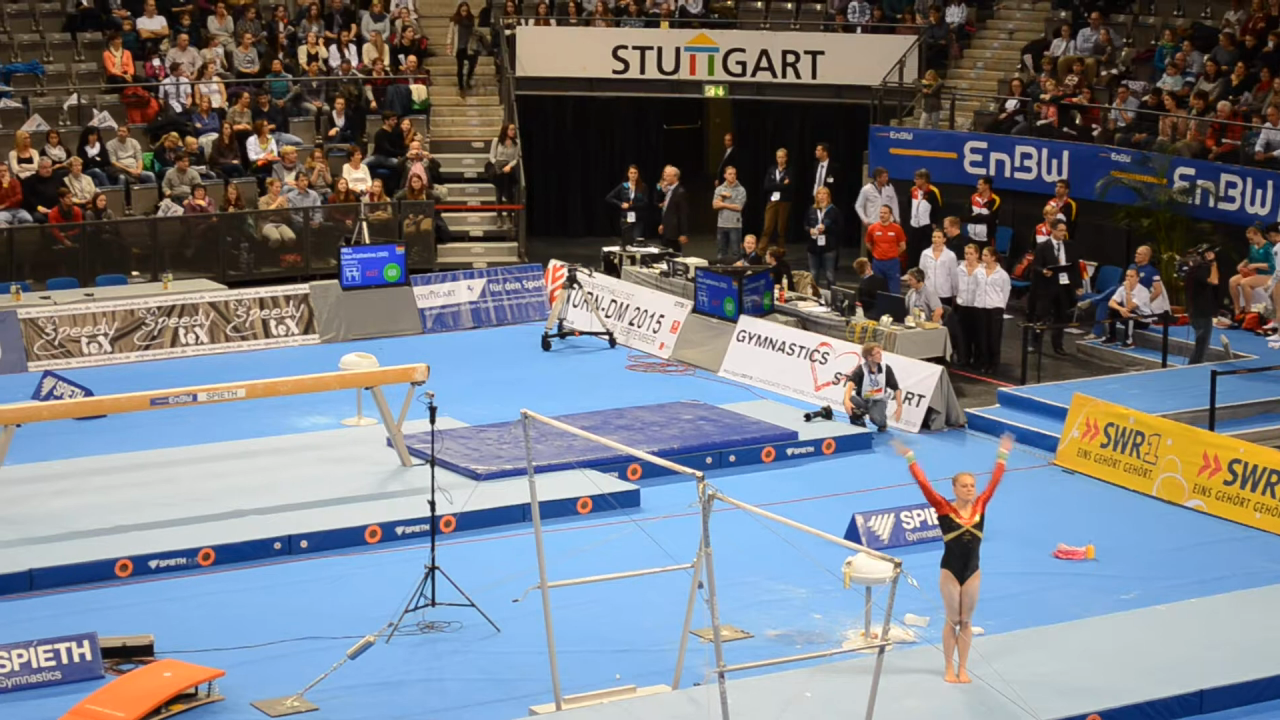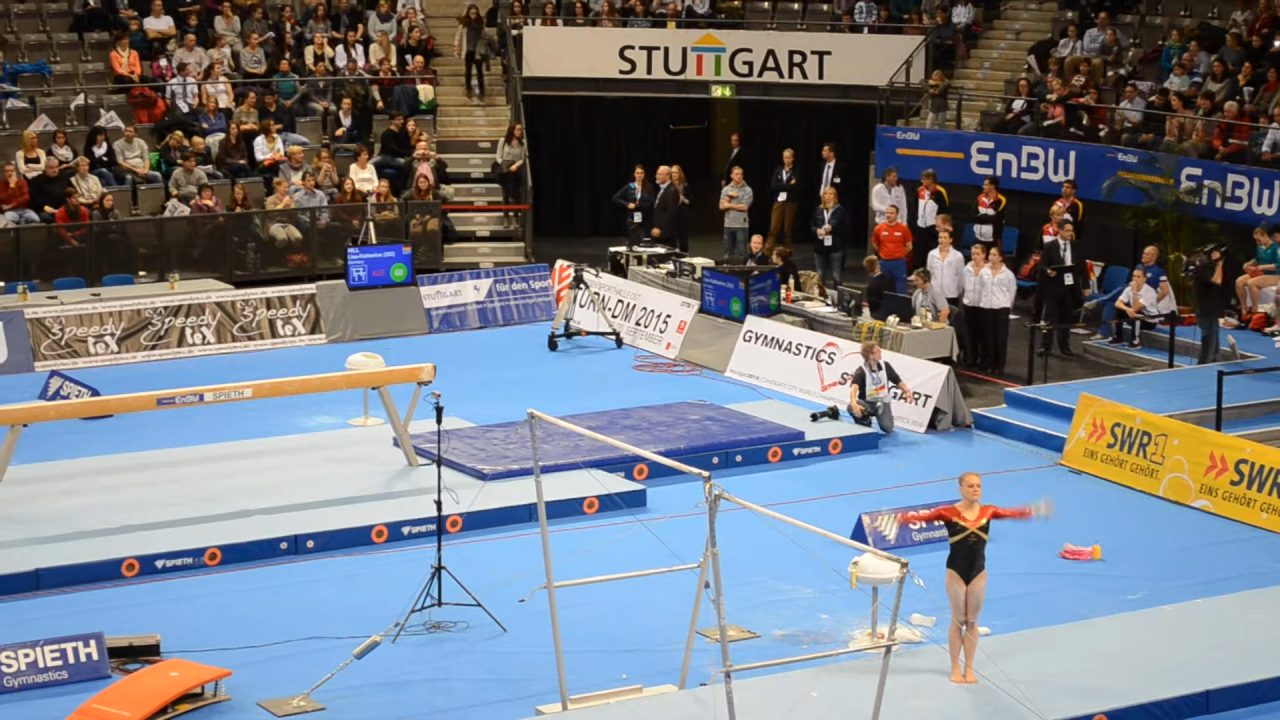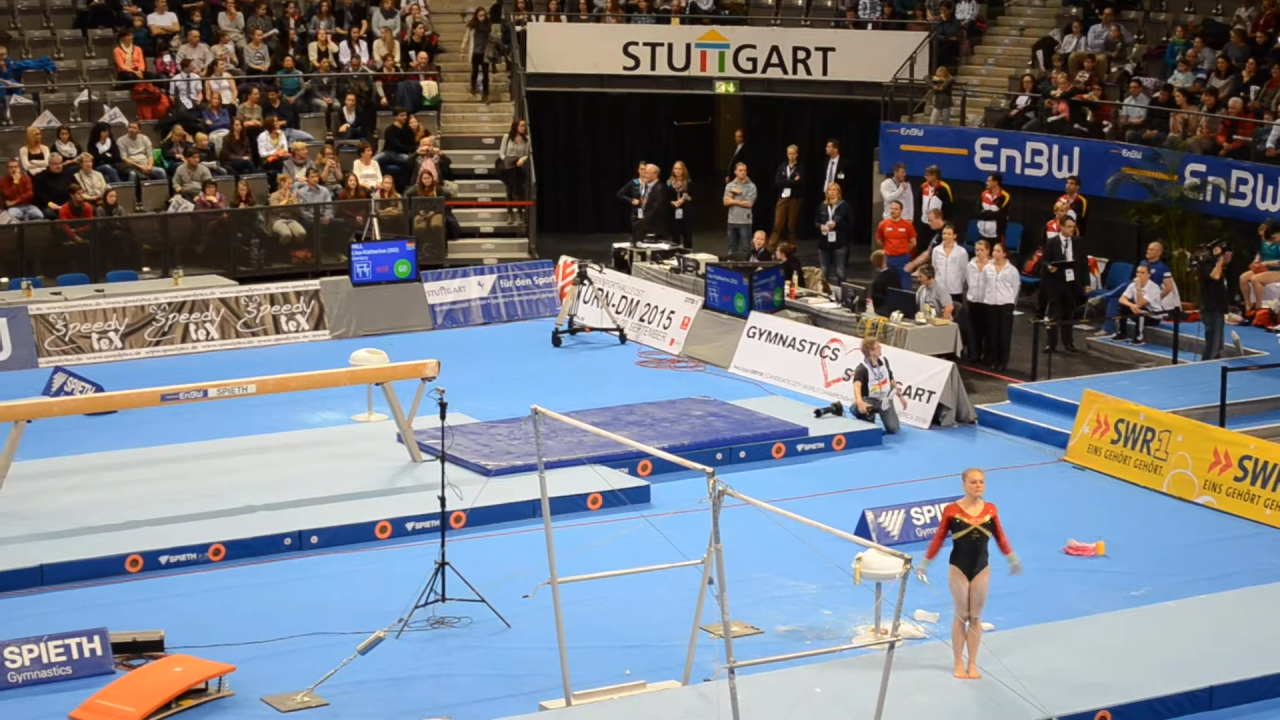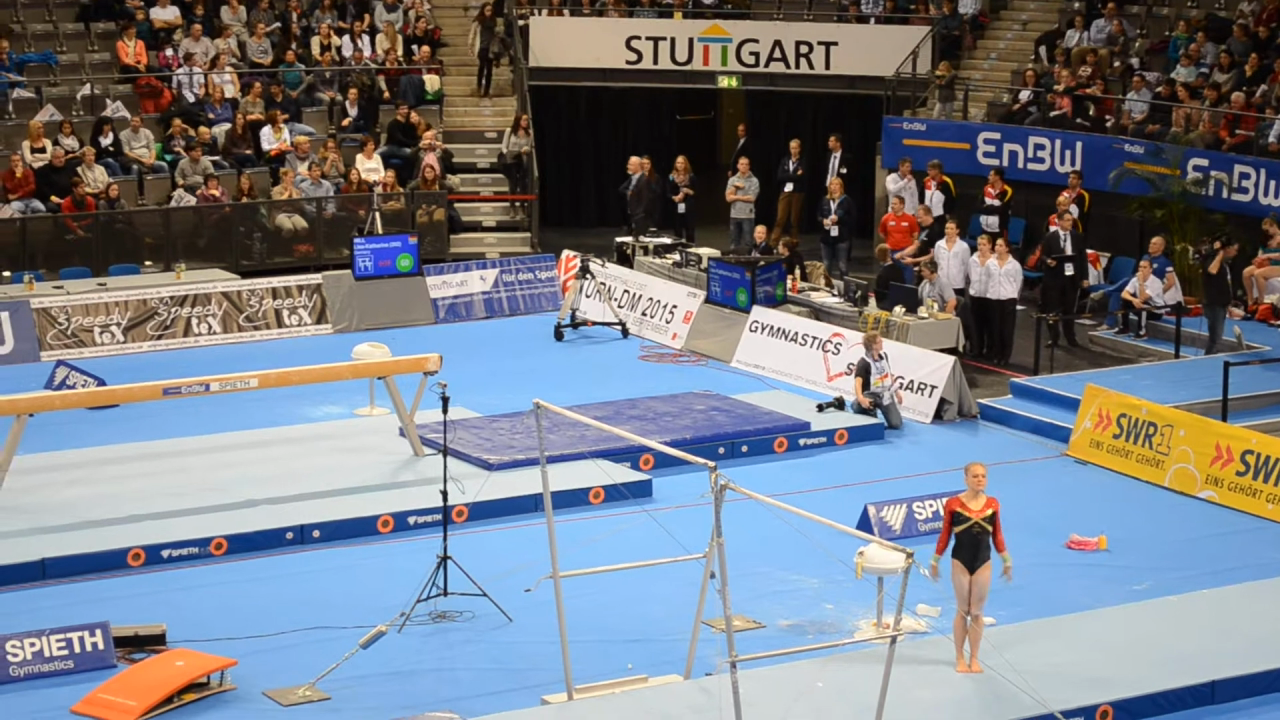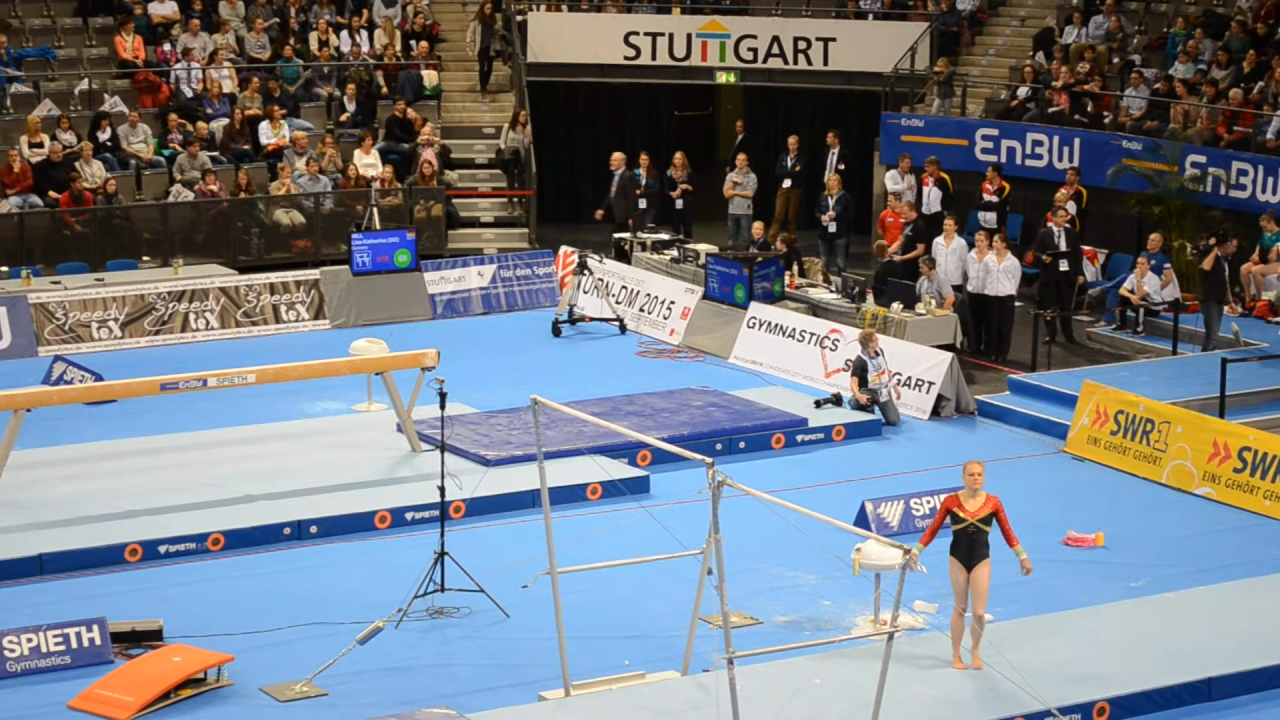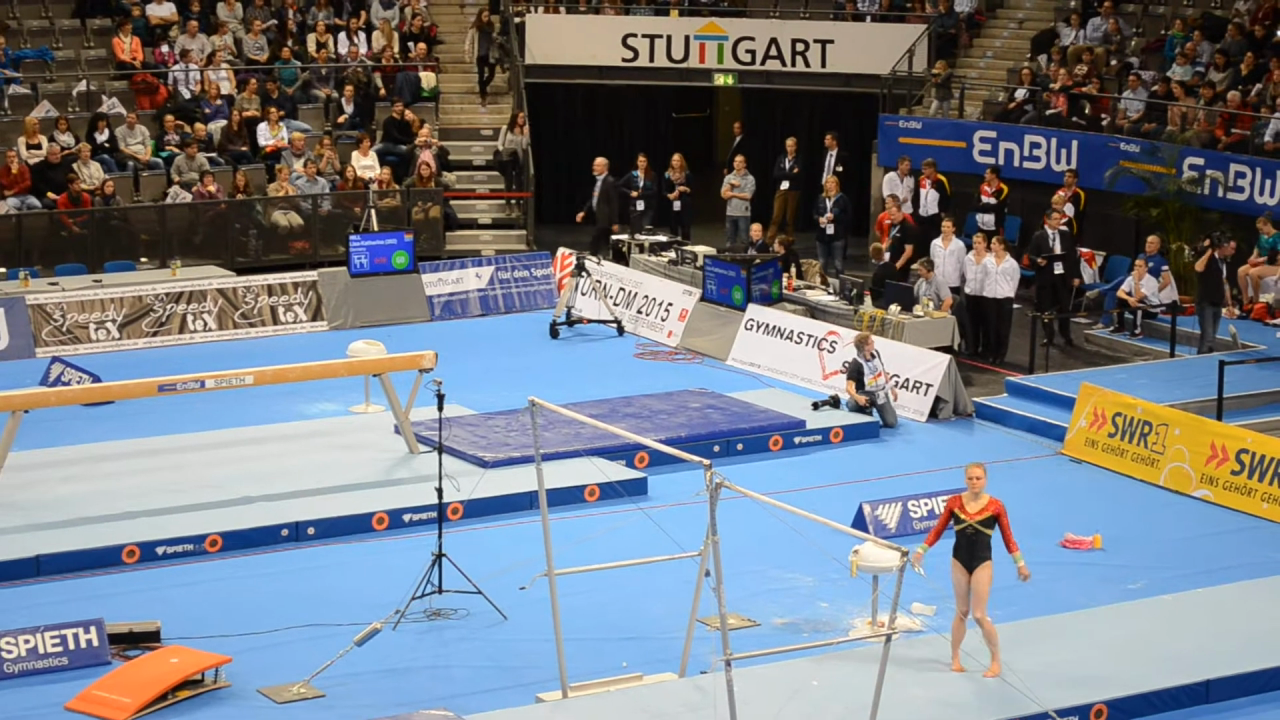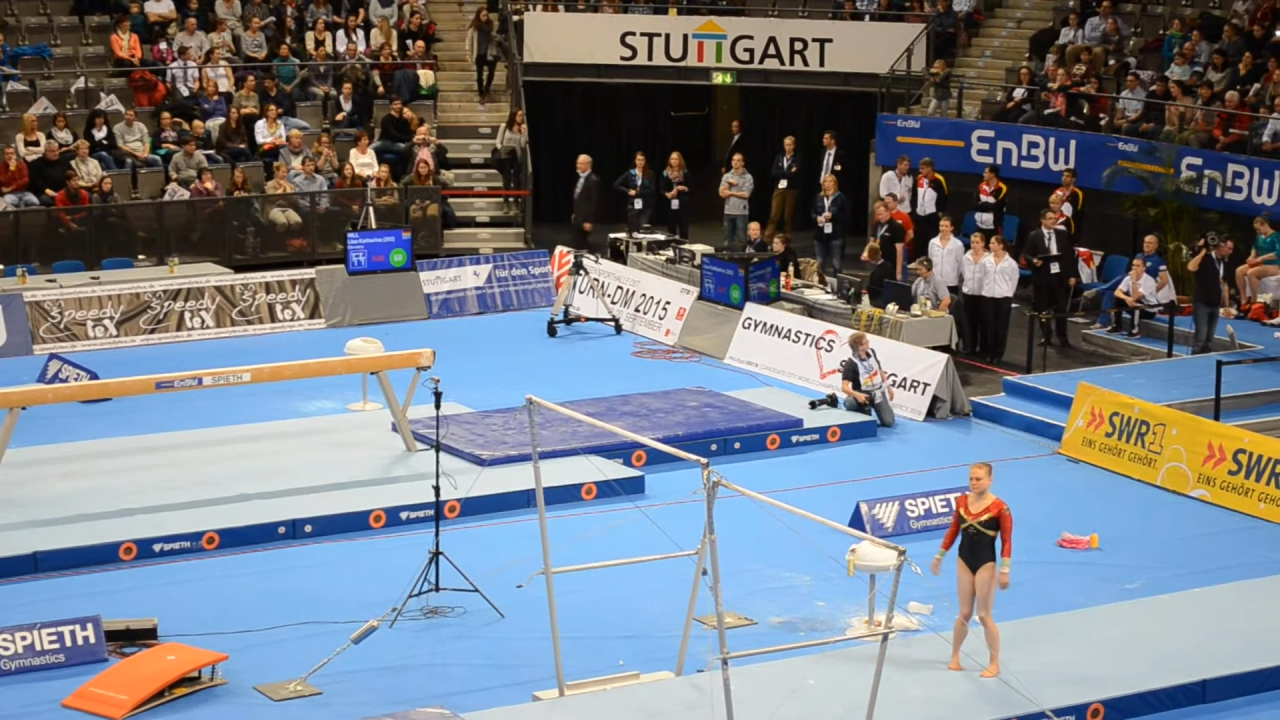
dt=0.2s
person 1, frame 1
left shoulder: (979, 506)
right shoulder: (944, 509)
left elbow: (995, 480)
right elbow: (924, 483)
left wrist: (1003, 454)
right wrist: (910, 457)
left hip: (972, 573)
right hip: (950, 572)
left knee: (966, 621)
right knee: (952, 620)
left ankle: (962, 668)
right ankle: (949, 667)
person 1, frame 2
left shoulder: (988, 512)
right shoulder: (949, 512)
left elbow: (1014, 512)
right elbow: (921, 516)
left wrist: (1036, 510)
left hip: (978, 572)
right hip: (955, 572)
left knee: (972, 621)
right knee: (958, 620)
left ankle: (969, 667)
right ankle: (955, 667)
person 1, frame 3
left shoulder: (990, 510)
right shoulder: (951, 510)
left elbow: (1000, 538)
right elbow: (938, 540)
left wrist: (1013, 560)
right wrist: (924, 564)
left hip: (981, 568)
right hip: (958, 568)
left knee: (975, 617)
right knee: (961, 616)
left ankle: (972, 663)
right ankle: (959, 663)
person 1, frame 4
left shoulder: (993, 504)
right shoulder: (953, 504)
left elbow: (997, 535)
right elbow: (945, 535)
left wrist: (1007, 561)
right wrist: (935, 562)
left hip: (983, 563)
right hip: (960, 562)
left knee: (977, 612)
right knee: (963, 611)
left ankle: (974, 657)
right ankle: (960, 658)
person 1, frame 5
left shoulder: (993, 502)
right shoulder: (951, 501)
left elbow: (1007, 531)
right elbow: (934, 527)
left wrist: (1022, 556)
right wrist: (916, 551)
left hip: (981, 560)
right hip: (958, 559)
left knee: (979, 611)
right knee: (960, 608)
left ankle: (975, 651)
right ankle: (956, 655)
person 1, frame 6
left shoulder: (996, 506)
right shoulder: (954, 502)
left elbow: (1008, 537)
right elbow: (939, 529)
left wrist: (1020, 563)
right wrist: (921, 551)
left hip: (983, 563)
right hip: (959, 561)
left knee: (979, 615)
right knee: (962, 611)
left ankle: (996, 660)
right ankle: (955, 657)
person 1, frame 7
left shoulder: (1000, 507)
right shoulder: (962, 501)
left elbow: (1006, 541)
right elbow: (953, 531)
left wrist: (1005, 569)
right wrist: (939, 556)
left hip: (986, 564)
right hip: (964, 562)
left knee: (984, 615)
right knee: (965, 613)
left ankle: (994, 663)
right ankle: (955, 655)
